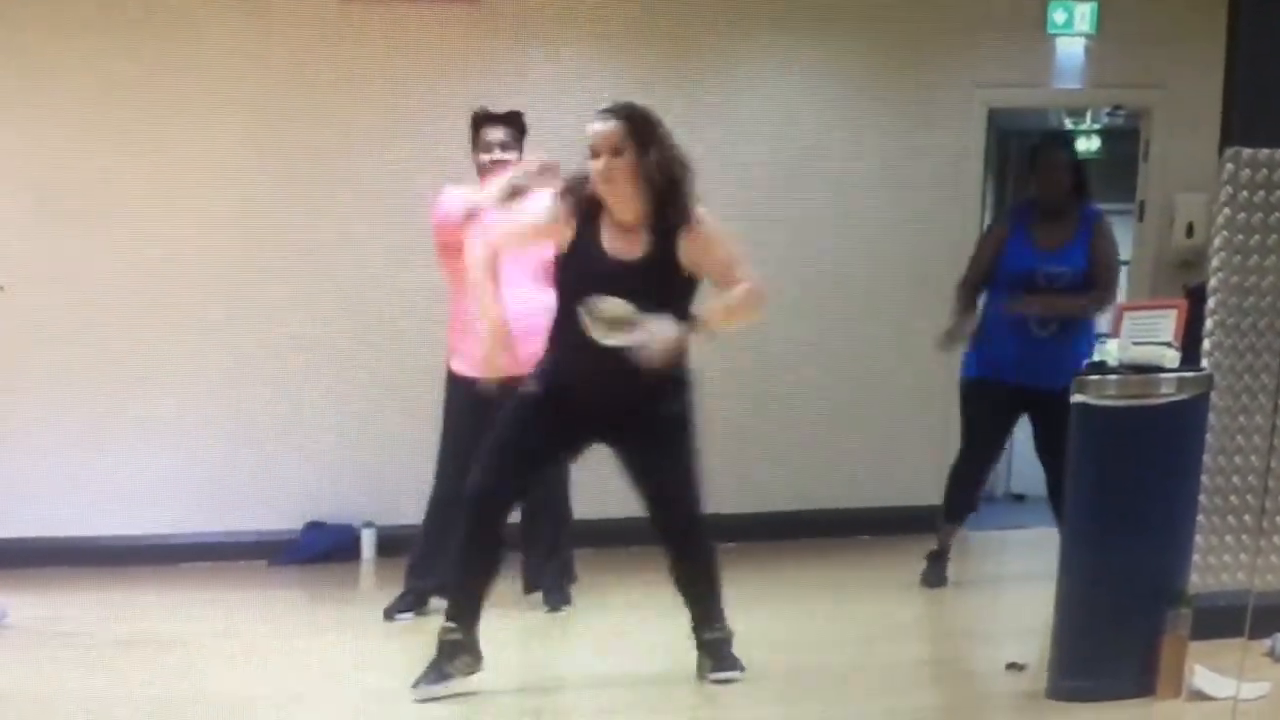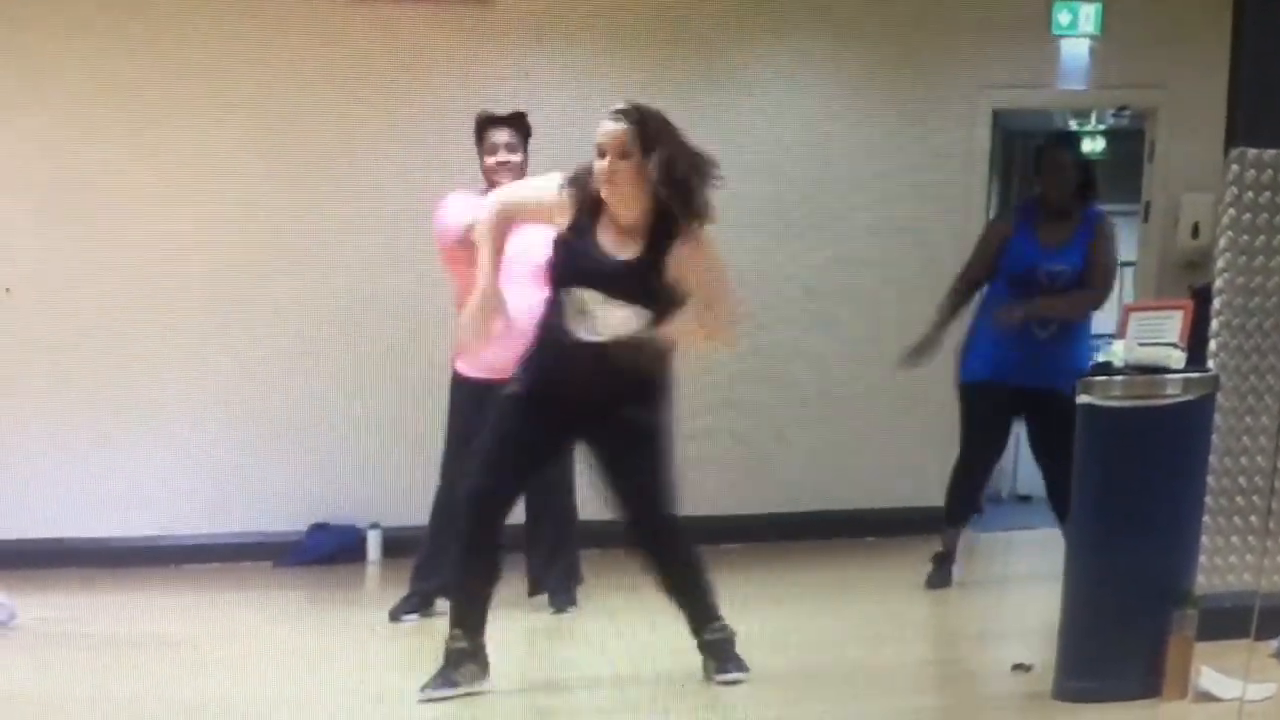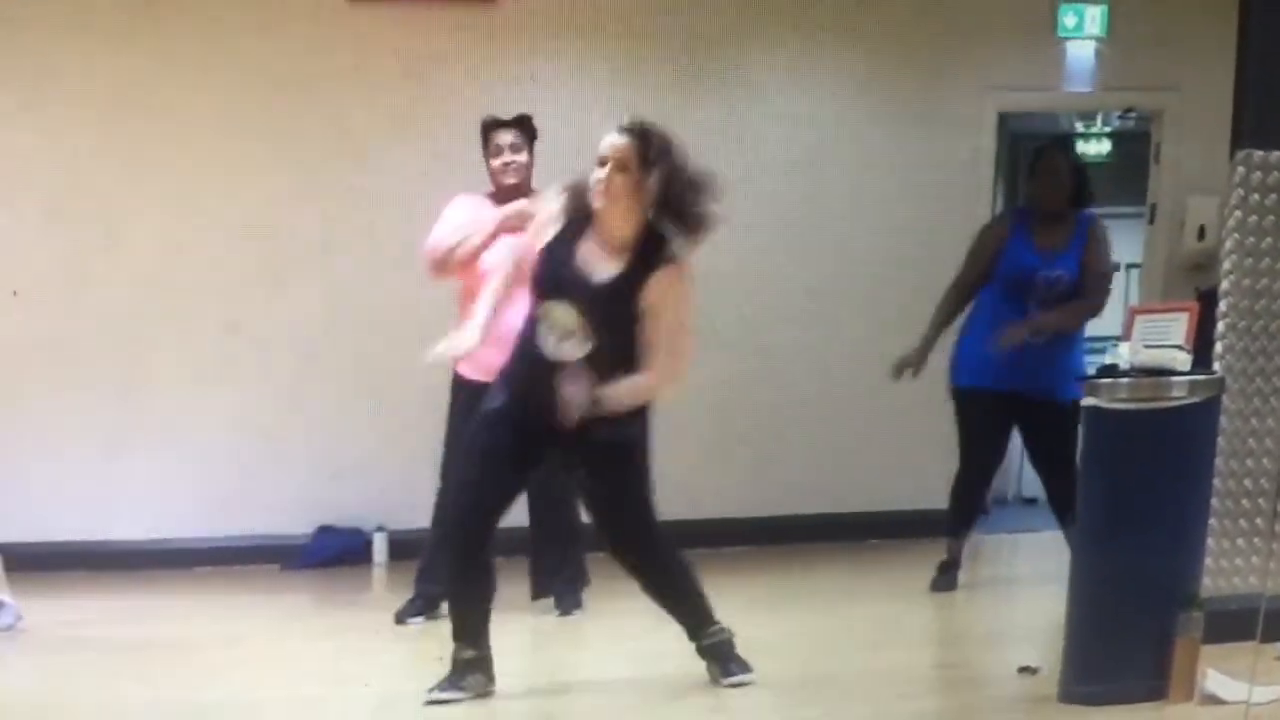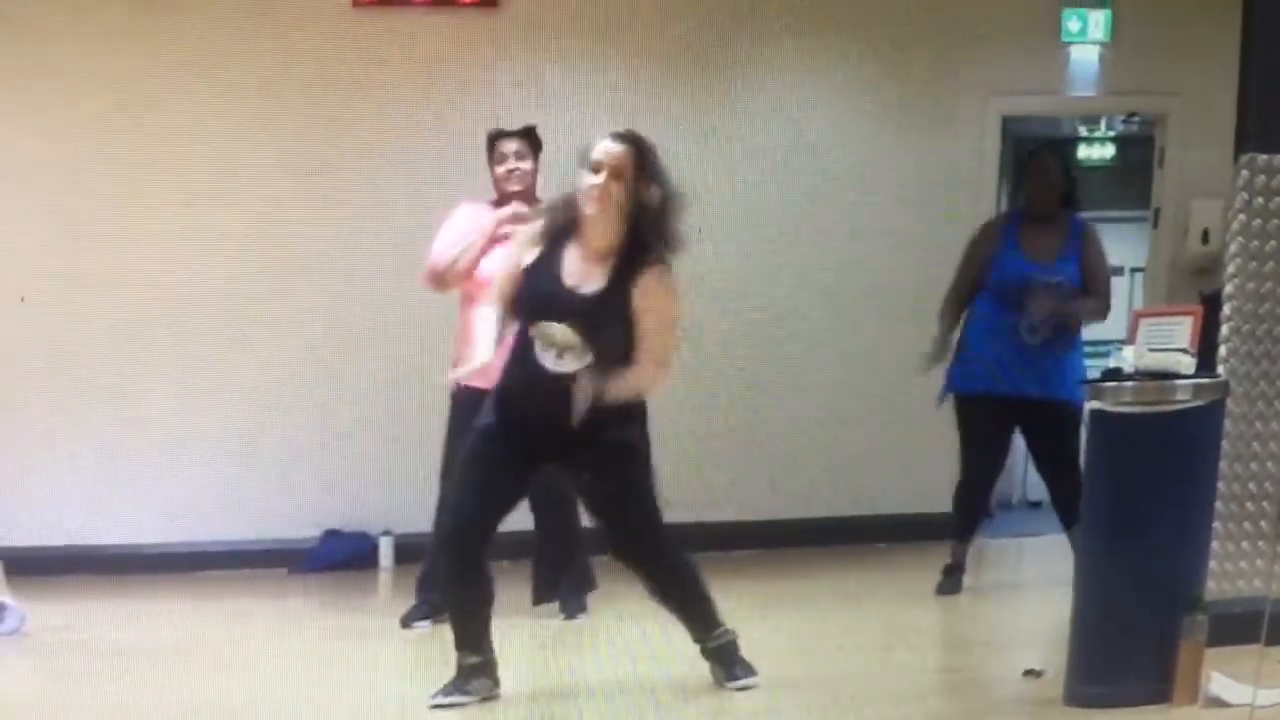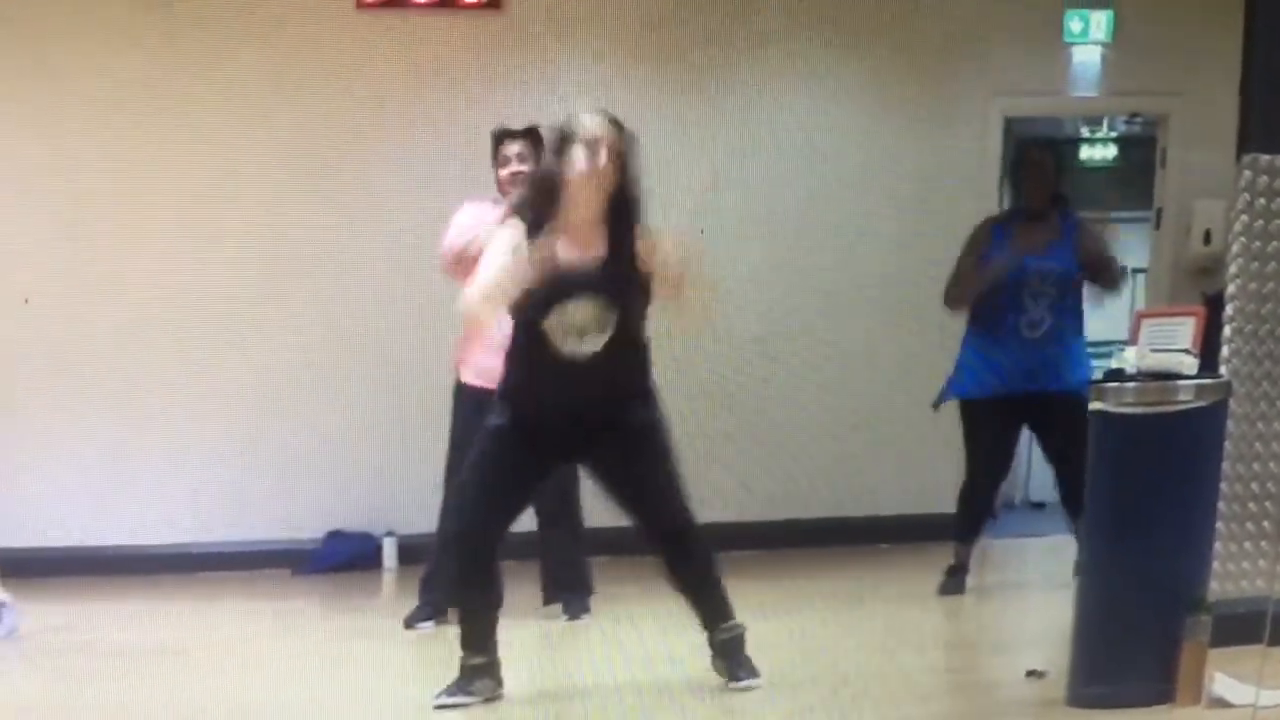
dt=0.1s
person 1, frame 1
left shoulder: (687, 230)
right shoulder: (571, 212)
left elbow: (748, 292)
right elbow: (490, 250)
left wrist: (686, 326)
left hip: (648, 402)
right hip: (559, 393)
left knee: (682, 522)
right knee: (484, 503)
left ankle: (713, 641)
right ankle: (457, 647)
person 1, frame 2
left shoulder: (683, 241)
right shoulder: (572, 201)
left elbow: (721, 325)
right elbow: (498, 205)
left wrist: (645, 326)
right wrist: (486, 292)
left hip: (626, 404)
right hip: (542, 389)
left knee: (654, 528)
right knee: (481, 509)
left ankle: (715, 642)
right ankle: (465, 656)
person 1, frame 3
left shoulder: (663, 270)
right shoulder: (563, 217)
left elbow: (666, 370)
left wrist: (598, 395)
left hip: (604, 423)
right hip: (518, 406)
left knee: (637, 545)
right knee: (466, 527)
left ankle: (716, 645)
right ankle: (472, 664)
person 1, frame 4
left shoulder: (649, 274)
right shoulder: (544, 234)
left elbow: (655, 367)
right elbow: (498, 301)
left wrist: (607, 388)
left hip: (605, 425)
right hip: (514, 419)
left knee: (645, 546)
right knee: (460, 536)
left ankle: (720, 646)
right ankle: (476, 668)
person 1, frame 5
left shoulder: (639, 235)
right shoulder: (520, 231)
left elbow: (681, 290)
right elbow: (475, 309)
left wrist: (677, 284)
right wrist: (526, 272)
left hip: (621, 415)
right hip: (528, 416)
left knee: (675, 532)
right knee: (472, 536)
left ankle: (728, 645)
right ankle: (479, 667)
person 2, frame 1
left shoulder: (549, 207)
right shoulder: (457, 200)
right elbow: (459, 217)
right hip: (474, 373)
left knee: (546, 483)
right knee: (456, 483)
left ankle: (553, 580)
right ankle: (421, 586)
person 2, frame 2
right shoulder: (460, 205)
right elbow: (458, 235)
right hip: (480, 375)
left knee: (551, 484)
right knee: (460, 485)
left ankle: (559, 582)
right ankle: (427, 588)
person 2, frame 3
right shoulder: (467, 209)
right elbow: (438, 262)
right wrist: (499, 219)
right hip: (479, 378)
left knee: (554, 486)
right knee: (459, 486)
left ankle: (564, 584)
right ankle: (431, 590)
person 2, frame 4
right shoulder: (469, 218)
right elbow: (436, 275)
right wrist: (495, 225)
right hip: (481, 385)
left knee: (555, 493)
right knee: (461, 493)
left ankle: (569, 588)
right ankle: (435, 596)
person 2, frame 5
right shoulder: (473, 219)
right elbow: (454, 260)
right wrist: (508, 212)
right hip: (482, 385)
left knee: (558, 494)
right knee: (463, 493)
left ankle: (572, 590)
right ankle: (436, 596)
person 3, frame 1
left shoulder: (1096, 229)
right shoulder: (1010, 224)
left elbow: (1104, 296)
right elbow: (972, 283)
left wrist: (1046, 304)
right wrist: (962, 320)
left hip: (1063, 372)
right hip: (997, 364)
left knee: (1062, 465)
right knee: (976, 456)
right ankle: (941, 552)
person 3, frame 2
left shoulder: (1097, 229)
right shoulder: (1012, 223)
left elbow: (1095, 295)
right elbow: (967, 281)
left wrist: (1030, 308)
right wrist: (934, 332)
left hip: (1059, 373)
right hip: (993, 367)
left knee: (1061, 466)
right knee: (976, 460)
right ankle: (945, 555)
person 3, frame 3
left shoulder: (1091, 235)
right shoulder: (1006, 229)
left elbow: (1094, 303)
right elbow: (961, 289)
left wrist: (1033, 327)
right wrist: (924, 345)
left hip: (1053, 379)
right hip: (985, 374)
left knee: (1060, 473)
right knee: (977, 469)
right ankle: (951, 561)
person 3, frame 4
left shoulder: (1083, 238)
right shoulder: (996, 233)
left elbow: (1101, 305)
right elbow: (958, 295)
left wrist: (1062, 306)
right wrist: (944, 338)
left hip: (1054, 383)
right hip: (986, 378)
left knee: (1064, 476)
right knee: (979, 473)
right ankle: (956, 564)
person 3, frame 5
left shoulder: (1077, 232)
right shoulder: (988, 233)
left elbow: (1112, 280)
right elbow: (953, 298)
left wrist: (1096, 261)
right wrist: (992, 274)
left hip: (1061, 379)
right hip: (990, 379)
left knee: (1077, 472)
right knee: (984, 474)
right ankle: (958, 566)
